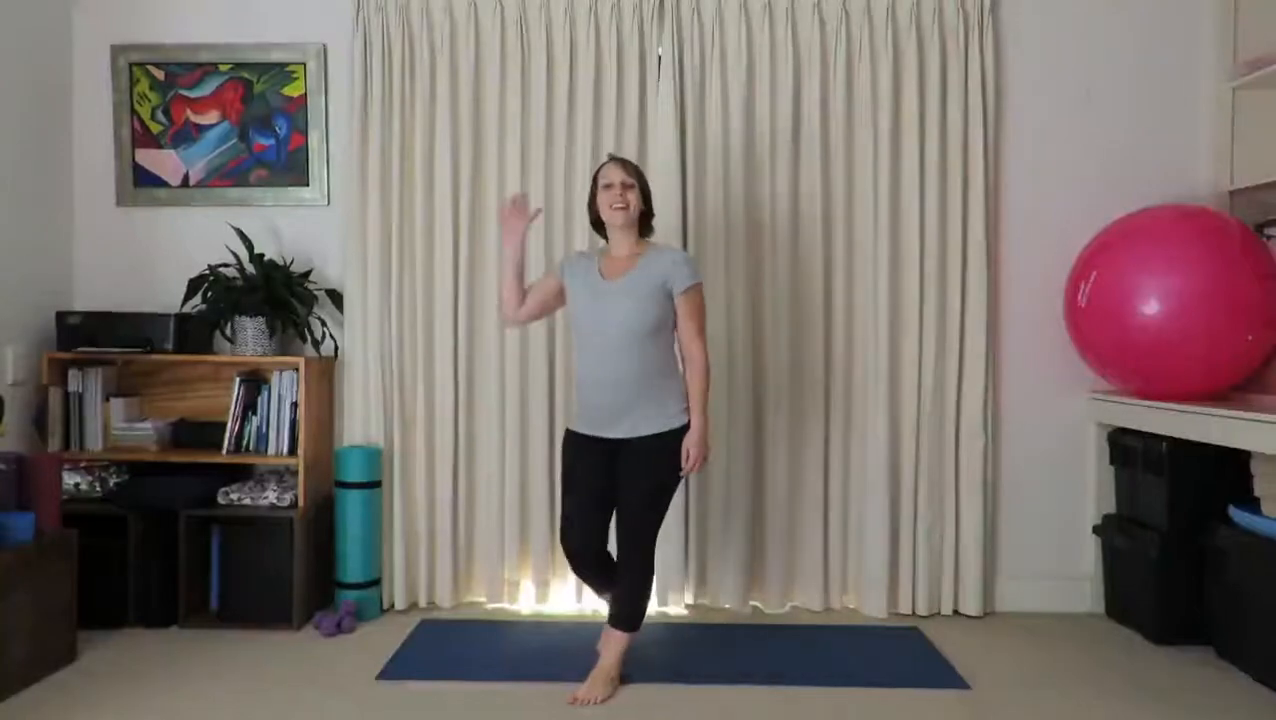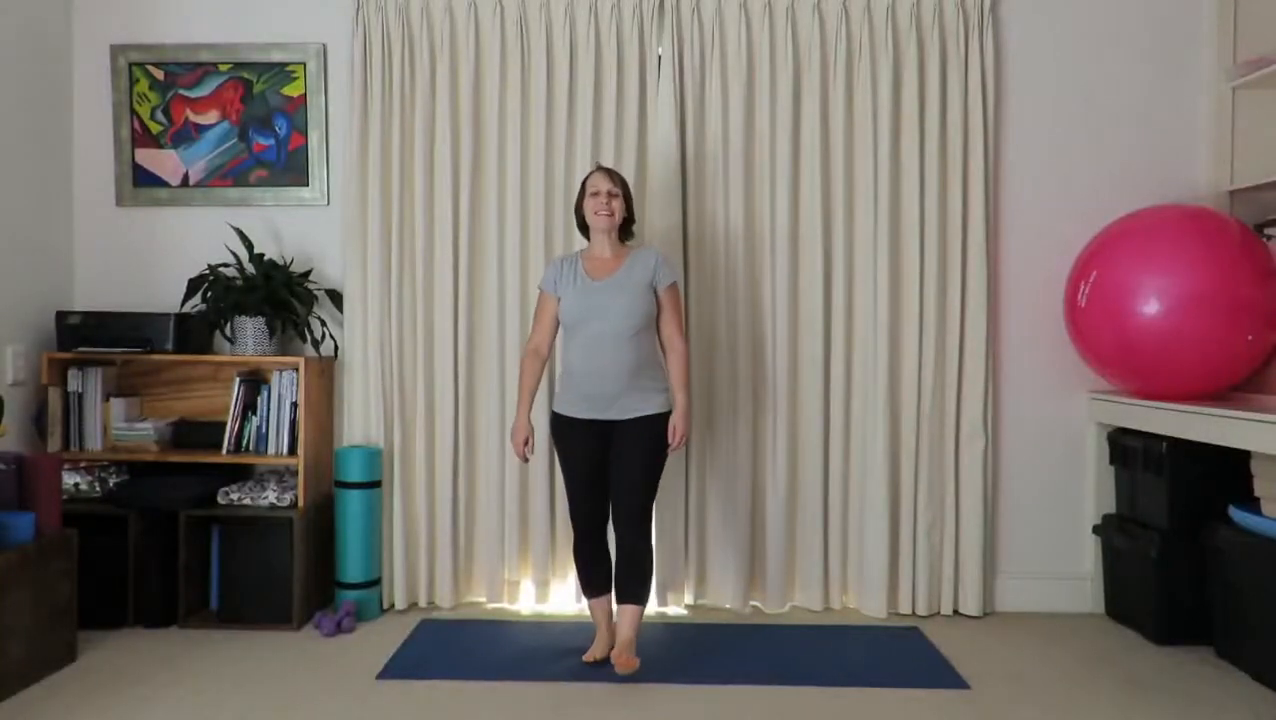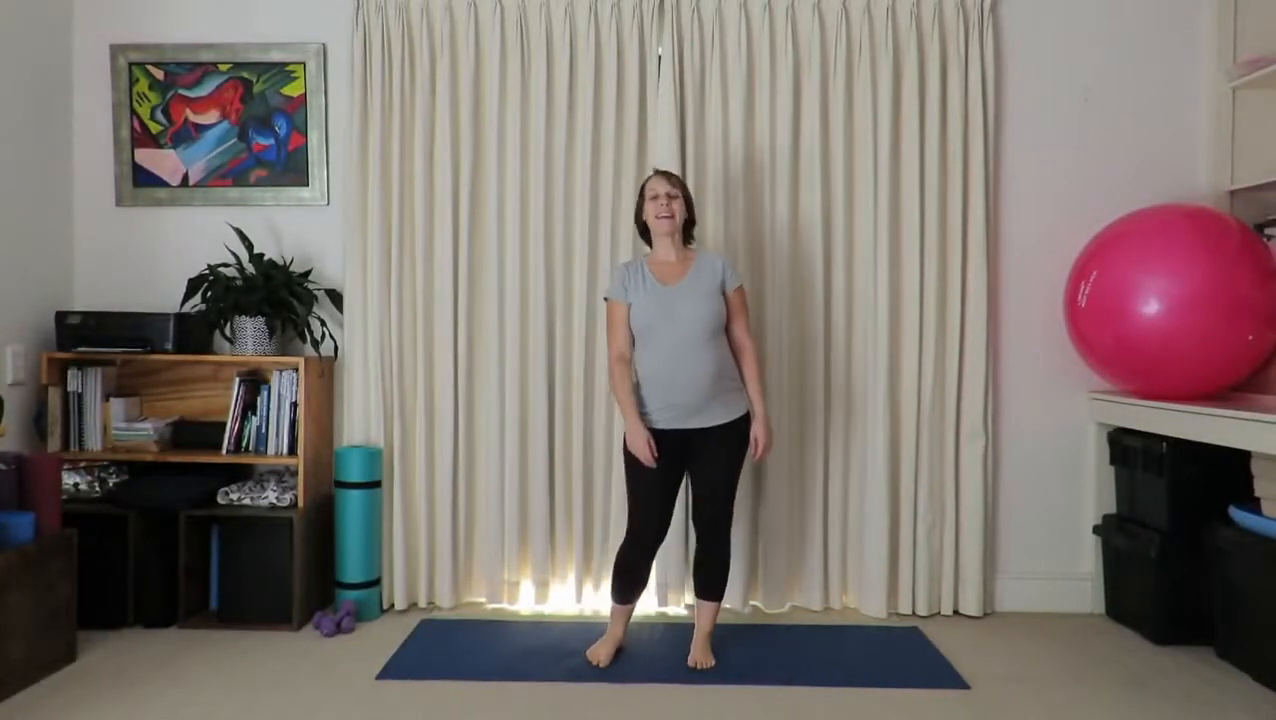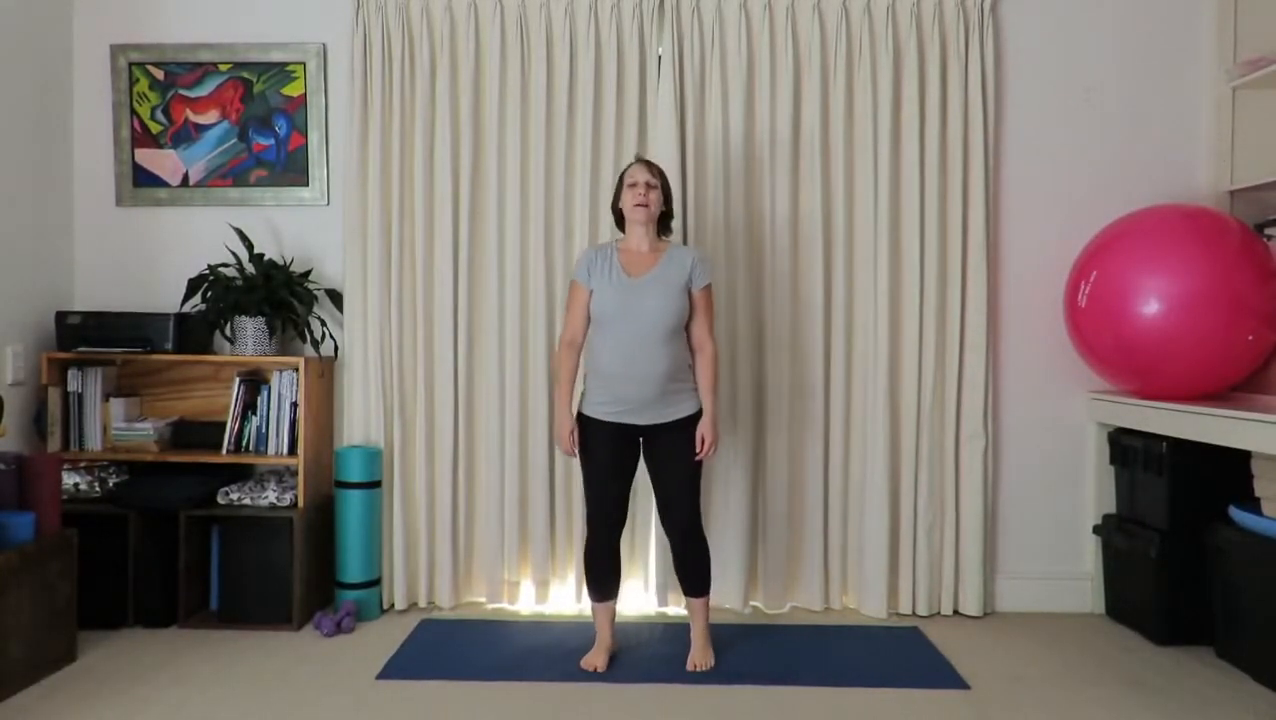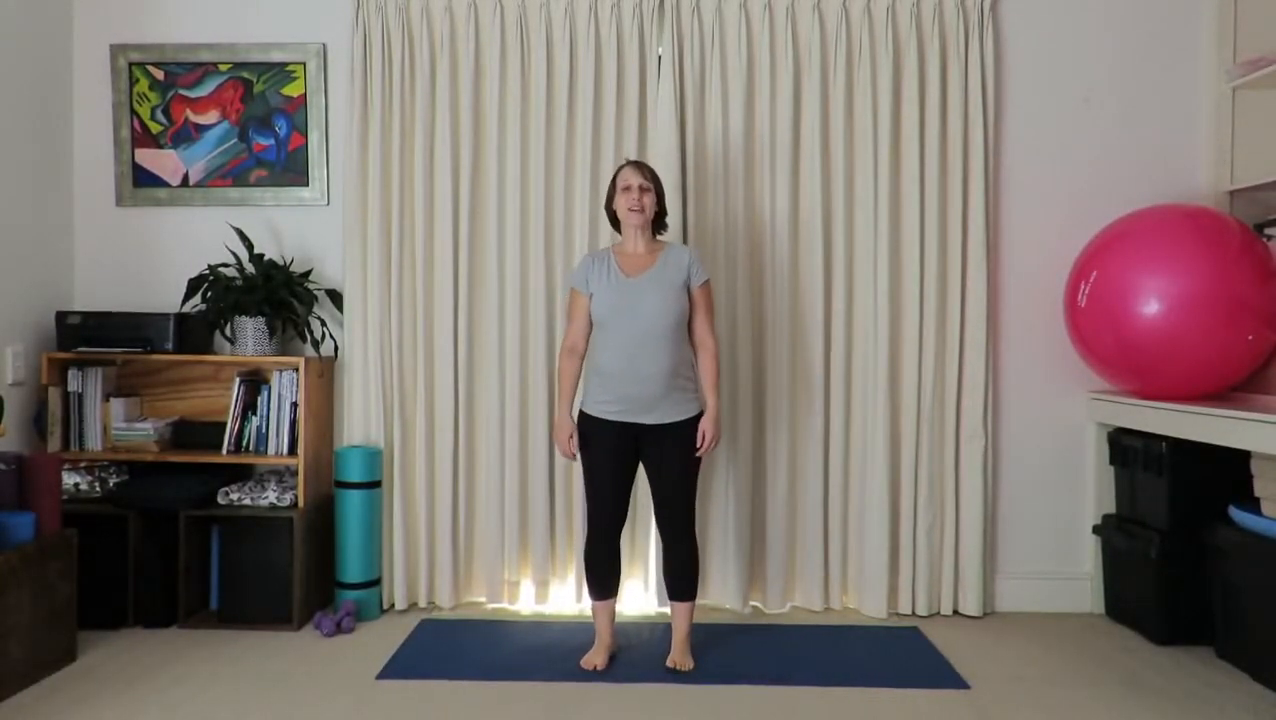
dt=1s
person 1, frame 1
left shoulder: (672, 264)
right shoulder: (576, 267)
left elbow: (694, 349)
right elbow: (515, 313)
left wrist: (698, 427)
right wrist: (513, 245)
left hip: (657, 432)
right hip: (587, 433)
left knee: (635, 544)
right knee: (579, 543)
left ankle: (610, 663)
right ankle: (620, 607)
person 1, frame 2
left shoulder: (653, 264)
right shoulder: (560, 270)
left elbow: (674, 342)
right elbow: (538, 346)
left wrist: (681, 407)
right wrist: (522, 414)
left hip: (642, 415)
right hip: (575, 417)
left knee: (631, 521)
right knee: (587, 524)
left ankle: (627, 637)
right ankle: (602, 631)
person 1, frame 3
left shoulder: (718, 269)
right shoulder: (626, 277)
left elbow: (743, 345)
right elbow: (618, 357)
left wrist: (759, 411)
right wrist: (633, 423)
left hip: (721, 423)
right hip: (655, 426)
left knee: (714, 529)
right knee: (645, 530)
left ankle: (702, 637)
right ankle: (615, 631)
person 1, frame 4
left shoulder: (688, 263)
right shoulder: (593, 261)
left elbow: (702, 345)
right elbow: (571, 341)
left wrist: (709, 413)
right wrist: (563, 409)
left hip: (674, 418)
right hip: (604, 419)
left knee: (683, 524)
right knee: (603, 527)
left ankle: (700, 633)
right ankle: (603, 638)
person 1, frame 5
left shoulder: (685, 263)
right shoulder: (591, 267)
left elbow: (704, 342)
right elbow: (573, 346)
left wrist: (712, 409)
right wrist: (562, 413)
left hip: (675, 420)
right hip: (605, 419)
left knee: (677, 526)
right knee: (602, 526)
left ankle: (680, 640)
right ankle: (602, 639)
